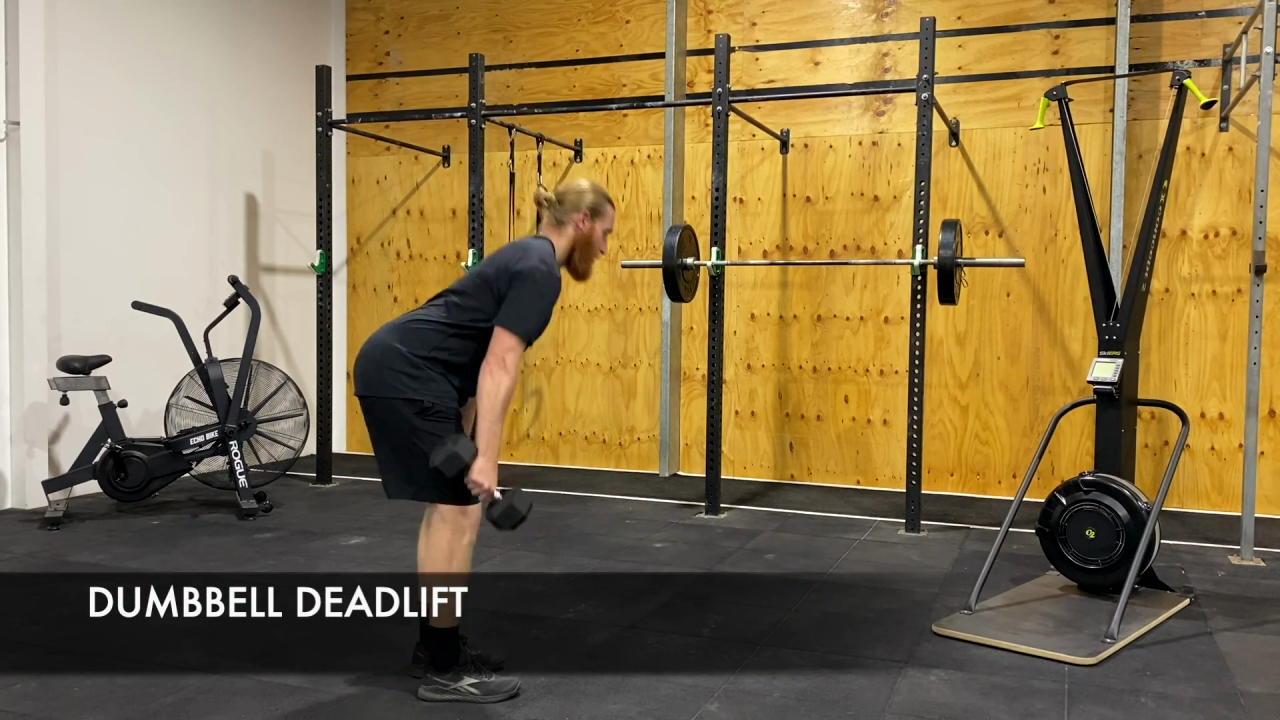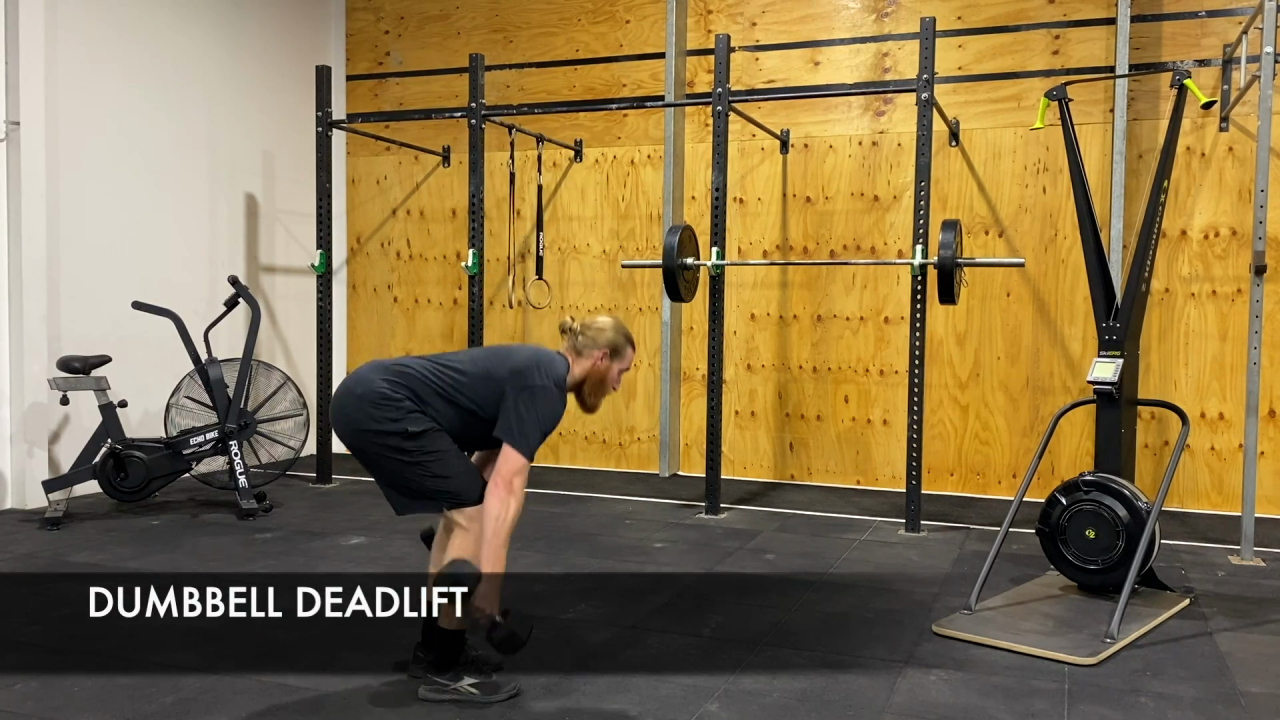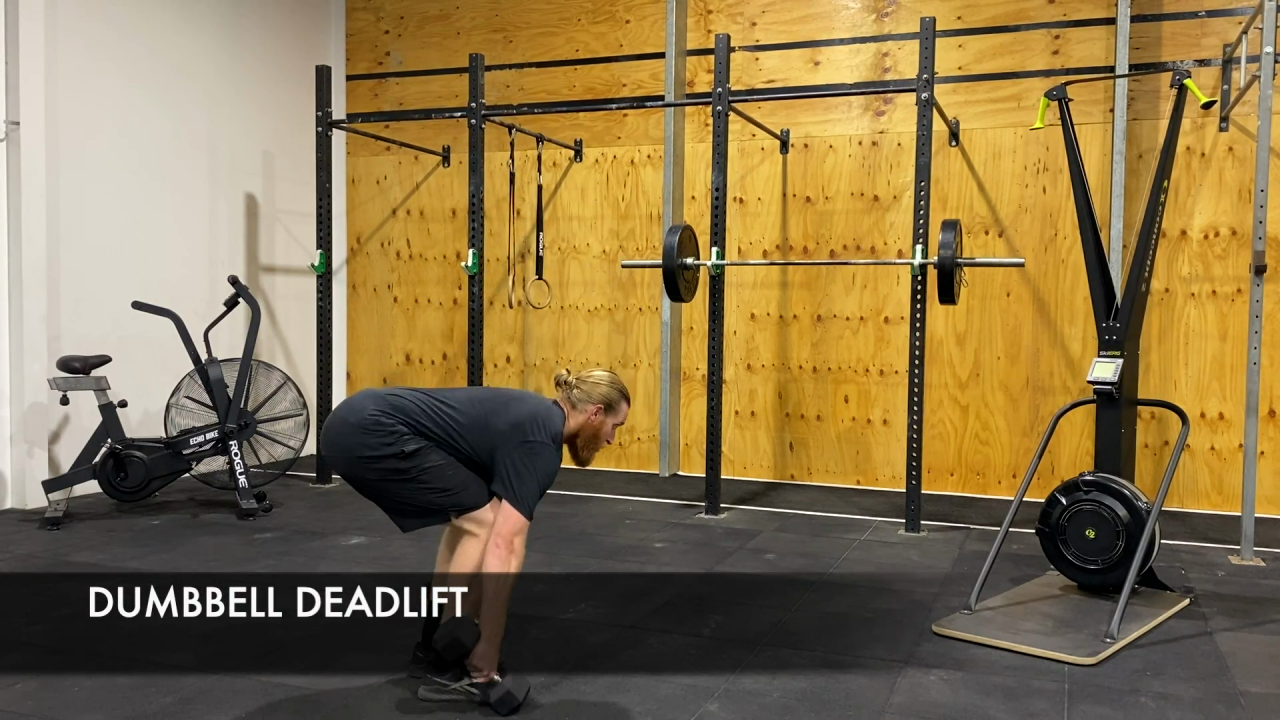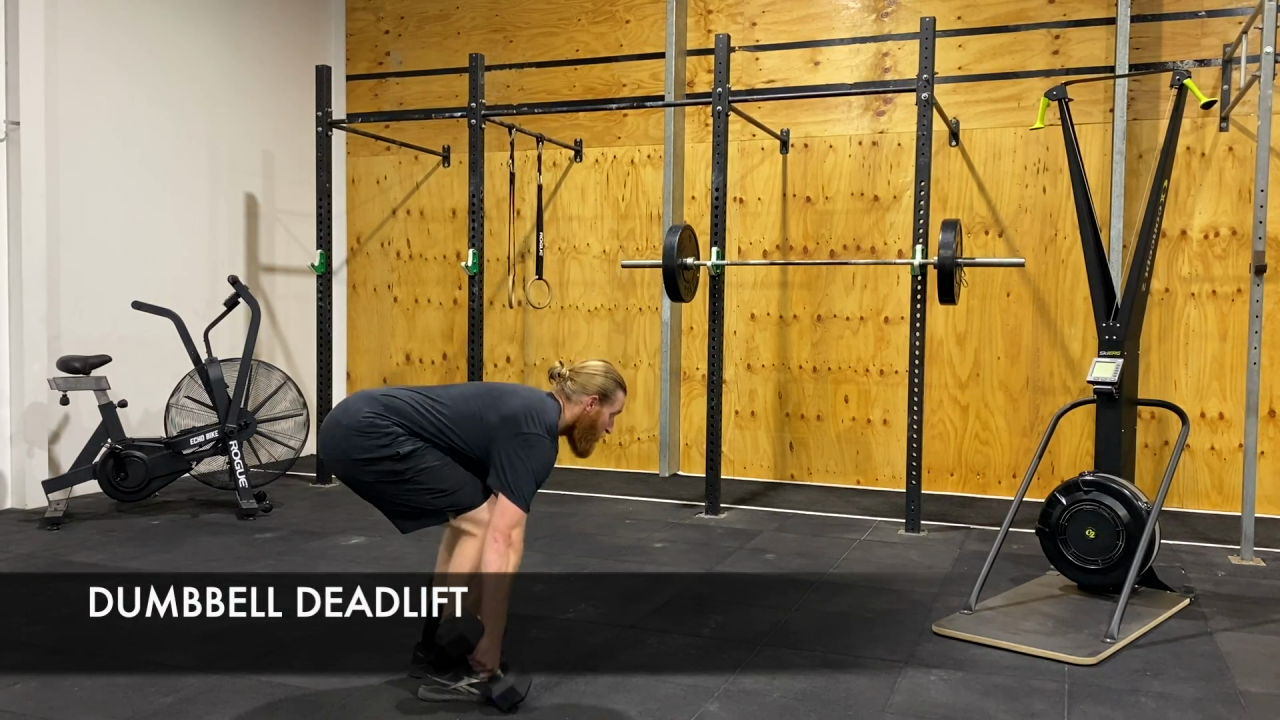
dt=0.4s
person 1, frame 1
left shoulder: (528, 260)
right shoulder: (539, 272)
left elbow: (481, 359)
right elbow: (499, 368)
left wrist: (463, 440)
right wrist: (485, 459)
left hip: (389, 367)
right hip: (403, 377)
left knee: (446, 503)
right knee: (457, 509)
left ankle: (436, 645)
right ankle: (443, 667)
person 1, frame 2
left shoulder: (537, 370)
right shoulder: (544, 389)
left elbow: (489, 457)
right elbow: (506, 486)
right wrist: (488, 584)
left hip: (363, 398)
right hip: (377, 407)
left knee: (465, 507)
right knee: (471, 516)
left ankle: (436, 645)
right ankle: (444, 668)
person 1, frame 3
left shoulder: (536, 416)
right shoulder: (539, 443)
right elbow: (505, 545)
right wrist: (488, 648)
left hip: (355, 424)
right hip: (369, 434)
left knee: (471, 515)
right knee: (483, 523)
left ankle: (435, 646)
right ankle: (447, 666)
person 1, frame 4
left shoulder: (530, 410)
right shoulder: (534, 435)
right elbow: (503, 539)
right wrist: (491, 641)
left hip: (354, 427)
right hip: (365, 436)
left knee: (471, 515)
right knee: (480, 521)
left ankle: (435, 646)
right ankle: (445, 667)
